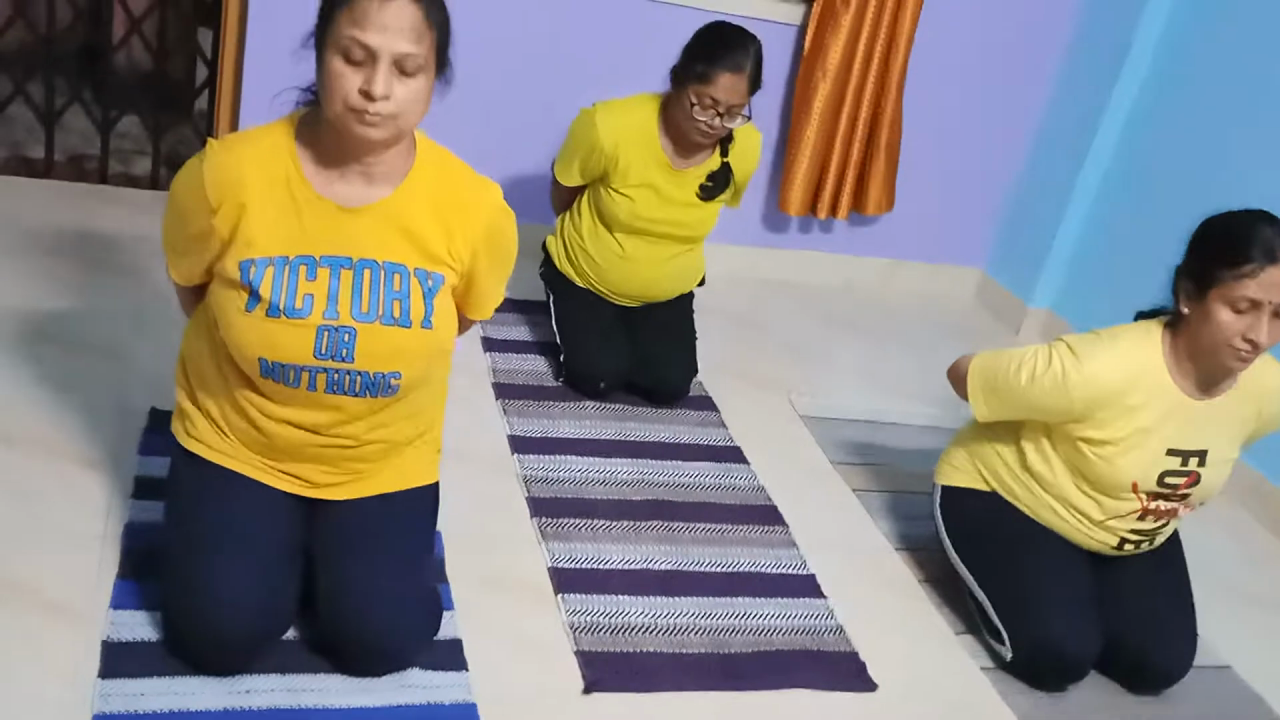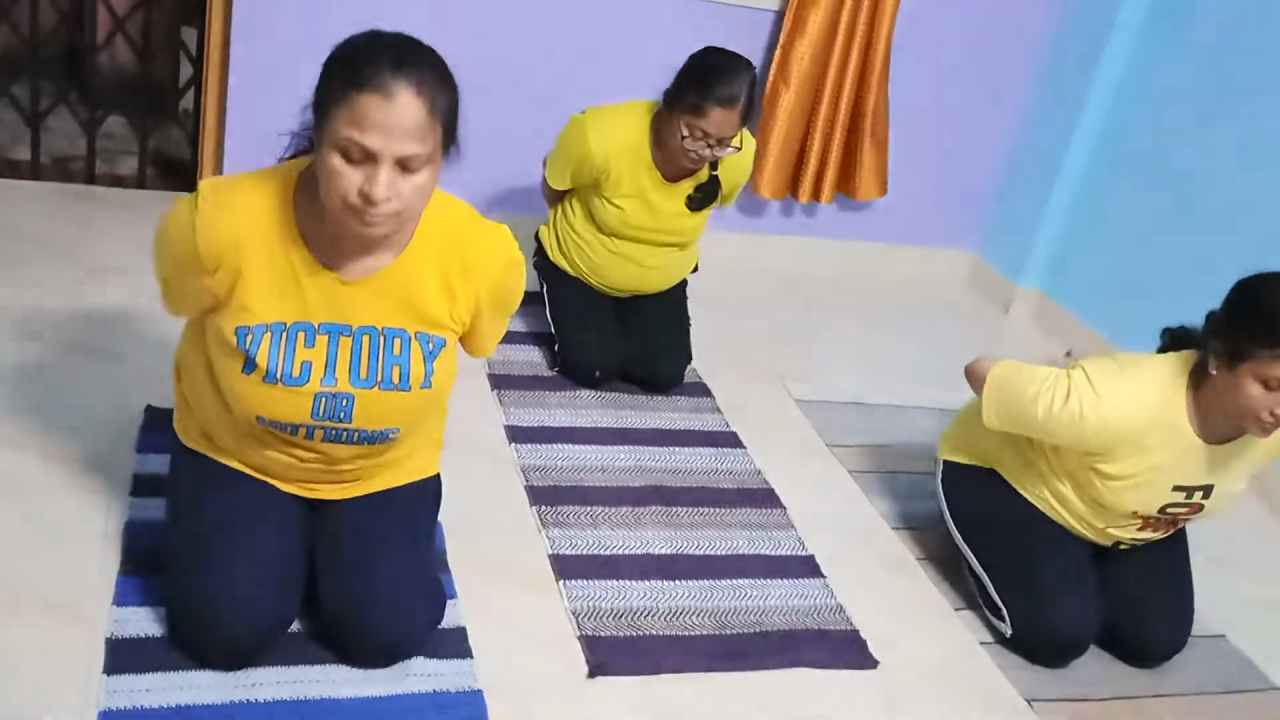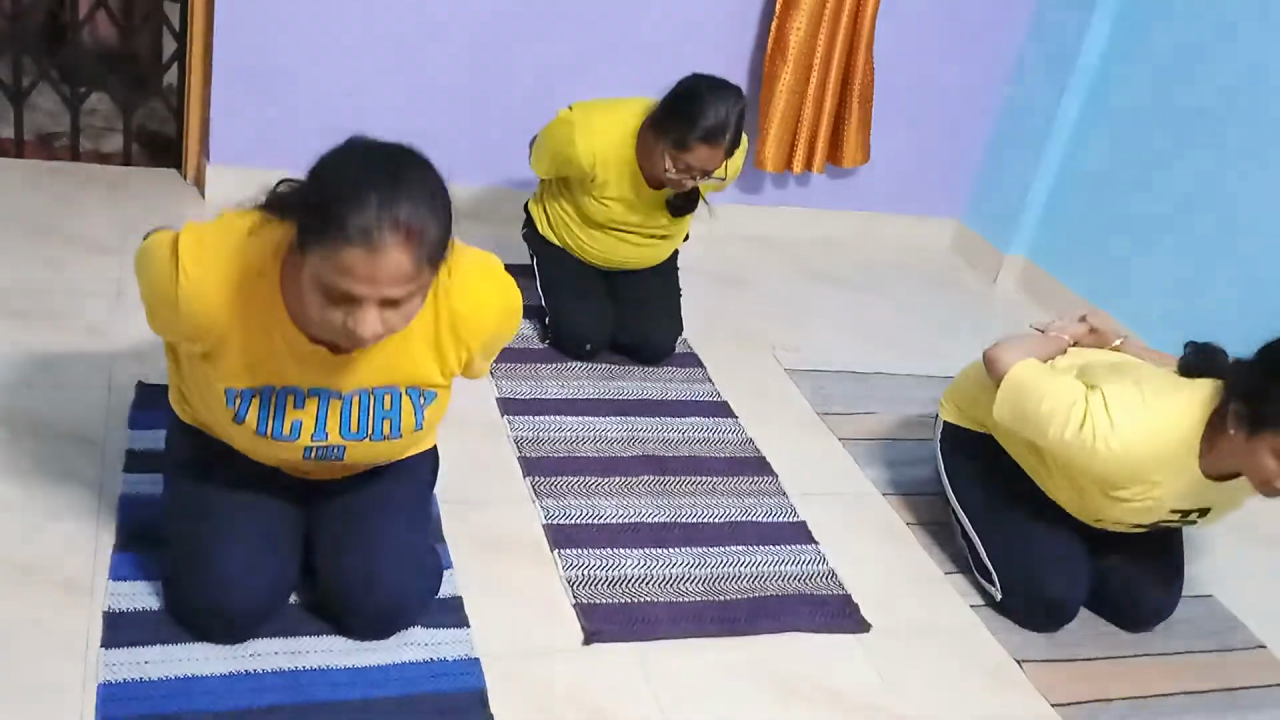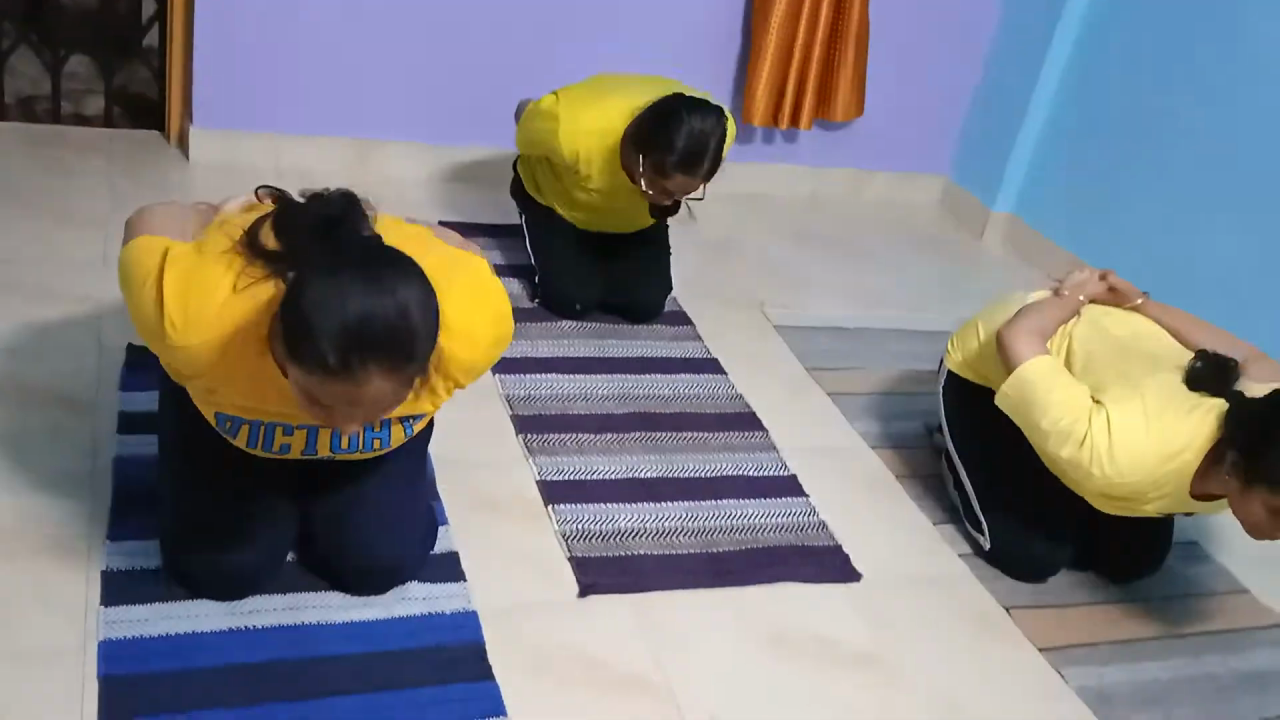
dt=0.5s
person 1, frame 1
left shoulder: (476, 208)
right shoulder: (225, 173)
right elbow: (192, 290)
left hip: (382, 463)
right hip: (236, 445)
left knee: (380, 643)
right knee: (219, 636)
left ankle: (326, 544)
right ankle: (258, 533)
person 1, frame 2
left shoulder: (484, 255)
right shoulder: (217, 223)
left hip: (386, 471)
right hip: (235, 456)
left knee: (387, 633)
right knee: (226, 632)
left ankle: (330, 540)
right ankle: (287, 537)
person 1, frame 3
left shoulder: (481, 300)
right shoulder: (204, 272)
right elbow: (154, 254)
left knee: (383, 603)
right knee: (225, 606)
left ankle: (321, 521)
right ankle: (279, 515)
person 1, frame 4
left shoulder: (470, 329)
right shoulder: (195, 320)
left elbow: (455, 251)
right elbow: (148, 225)
right wrist: (217, 222)
left knee: (382, 563)
right knee: (222, 569)
person 2, frame 1
right shoulder: (1101, 368)
right elbow: (963, 374)
right hip: (1004, 492)
left knee: (1159, 664)
right knee: (1059, 656)
left ankle: (1068, 575)
right ankle: (999, 568)
person 2, frame 2
right shoulder: (1119, 404)
right elbow: (981, 372)
left knee: (1157, 641)
right knee: (1059, 635)
left ankle: (1074, 560)
right ankle: (998, 547)
person 2, frame 3
right shoulder: (1134, 439)
right elbow: (1001, 360)
left wrist: (1117, 344)
right wrist: (1062, 339)
left knee: (1145, 606)
right knee: (1047, 603)
person 2, frame 4
right shoulder: (1125, 459)
left elbow: (1252, 362)
right elbow: (1016, 340)
left wrist: (1136, 302)
right wrist: (1075, 296)
left knee: (1134, 561)
right knee: (1034, 557)
right ankle: (964, 453)
person 3, frame 1
left shoulder: (746, 150)
right shoulder: (608, 126)
right elbow: (563, 190)
left wrist: (653, 245)
left hip: (667, 291)
right hip: (585, 277)
left knee: (669, 386)
right knee: (597, 378)
left ankle: (625, 328)
right ankle: (580, 320)
person 3, frame 2
left shoulder: (738, 158)
right shoulder: (600, 136)
right elbow: (554, 187)
right wrist: (582, 230)
right hip: (578, 268)
left knee: (664, 375)
right knee: (593, 368)
left ankle: (618, 318)
right ankle: (573, 310)
person 3, frame 3
left shoulder: (730, 155)
right shoulder: (587, 135)
right elbow: (539, 156)
right hip: (566, 239)
left knee: (656, 346)
right knee: (583, 340)
left ankle: (614, 292)
person 3, frame 4
left shoulder: (711, 136)
right shoulder: (572, 127)
right elbow: (525, 115)
right hip: (557, 200)
left knee: (646, 305)
right knee: (572, 300)
